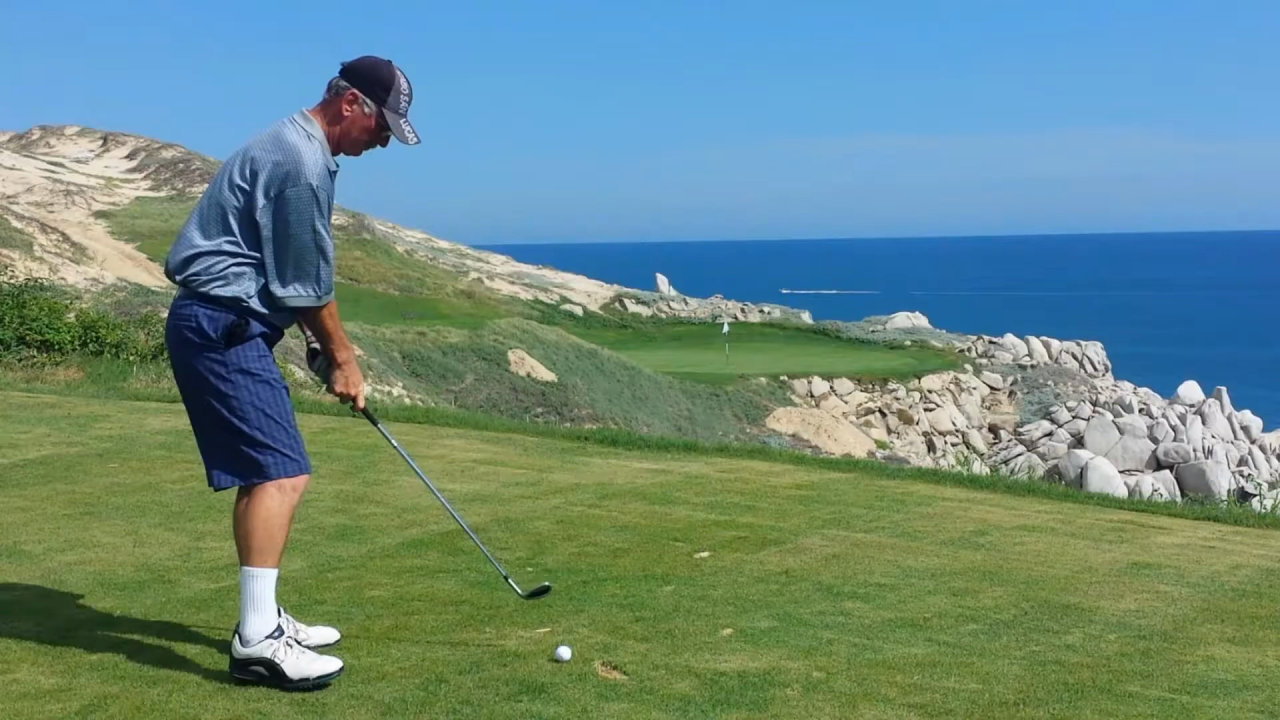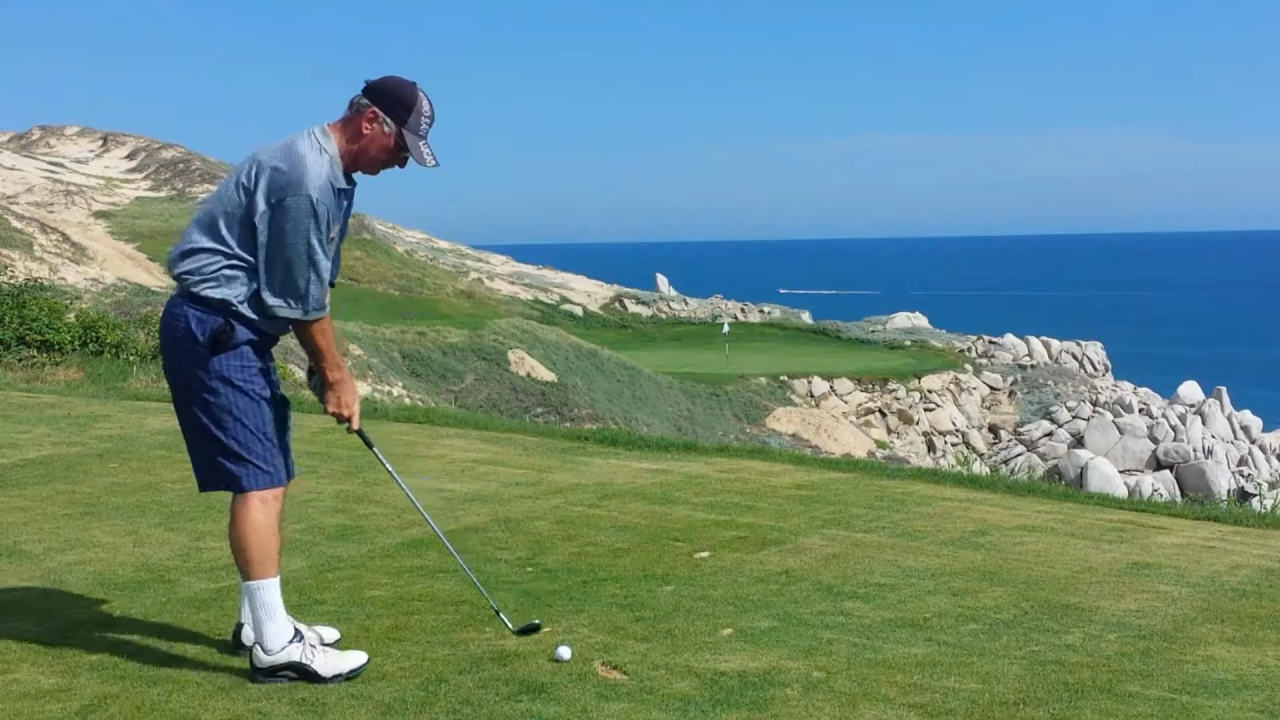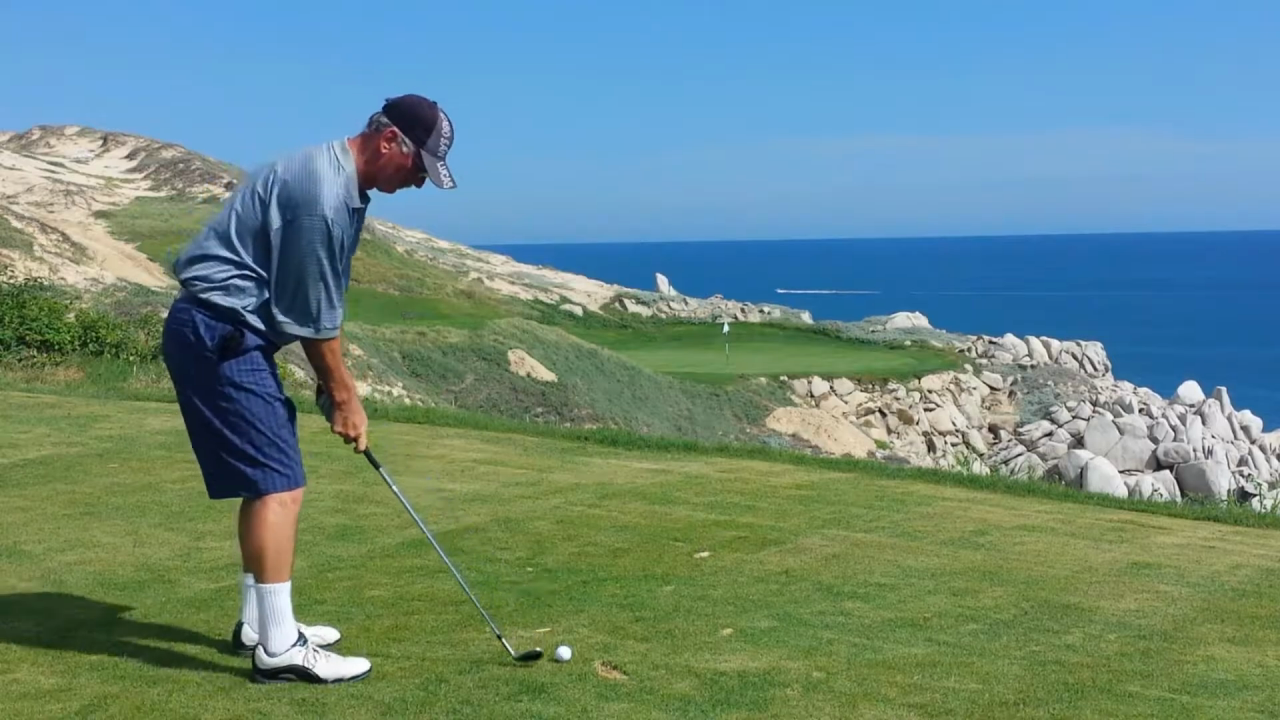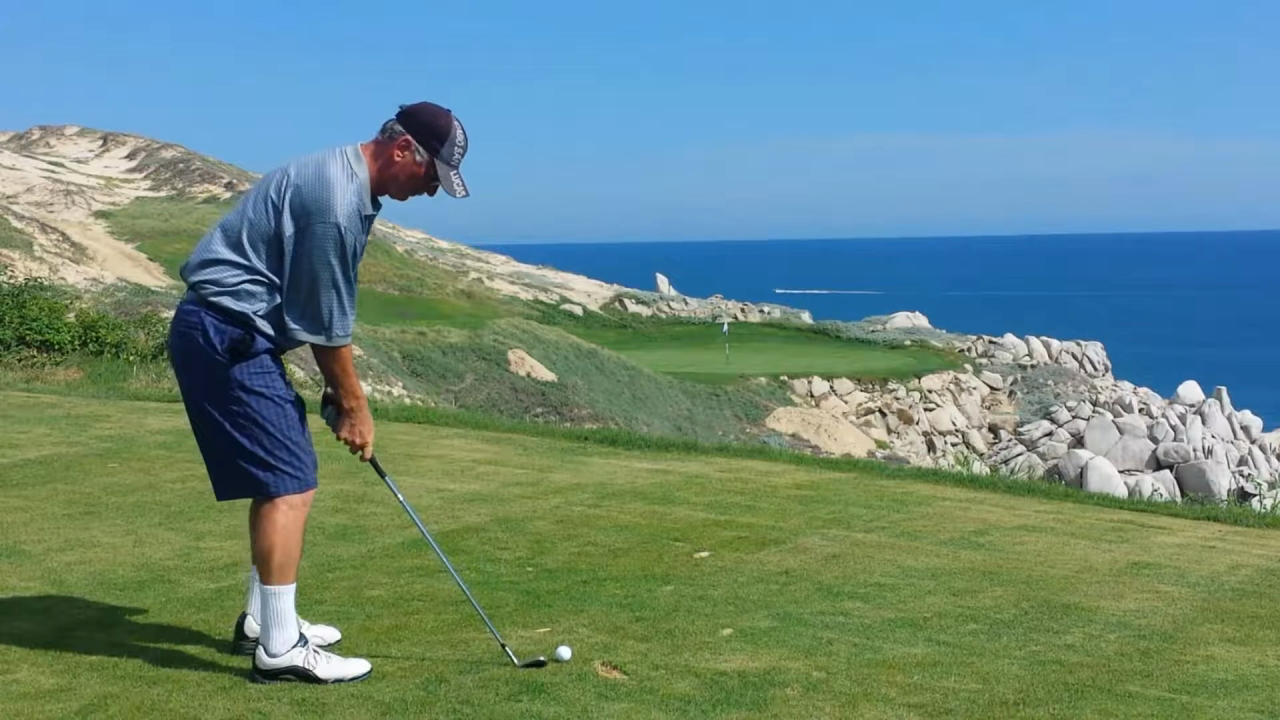
dt=0.2s
person 1, frame 1
left shoulder: (302, 152)
right shoulder: (300, 165)
left elbow: (290, 275)
right elbow: (306, 284)
left wrist: (324, 346)
right wrist: (344, 358)
left hip: (231, 327)
right hip: (223, 328)
left knee: (263, 473)
right knee: (281, 473)
left ankle: (263, 617)
right ankle: (257, 639)
person 1, frame 2
left shoulder: (328, 172)
right shoulder: (305, 177)
left elbow: (305, 289)
right elbow: (301, 297)
left wrist: (327, 366)
right wrist: (337, 378)
left hip: (230, 330)
right hip: (212, 328)
left knee: (266, 475)
right knee: (259, 481)
left ankle: (259, 622)
right ankle: (275, 645)
person 1, frame 3
left shoulder: (340, 182)
right shoulder: (321, 195)
left elbow: (310, 305)
right elbow: (313, 315)
left wrist: (332, 384)
right wrist: (345, 398)
left hip: (228, 332)
right hip: (219, 332)
left knee: (265, 480)
right knee: (278, 482)
left ankle: (259, 622)
right ankle: (278, 647)
person 1, frame 4
left shoulder: (346, 183)
right shoulder: (334, 200)
left elbow: (318, 311)
right elbow: (324, 322)
left wrist: (339, 393)
right wrist: (354, 407)
left hip: (233, 333)
right hip: (226, 336)
left knee: (281, 477)
right knee: (289, 484)
left ankle: (262, 619)
right ankle: (280, 647)
